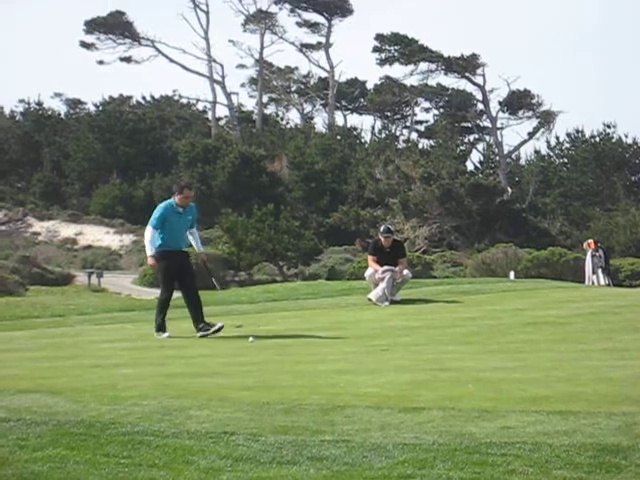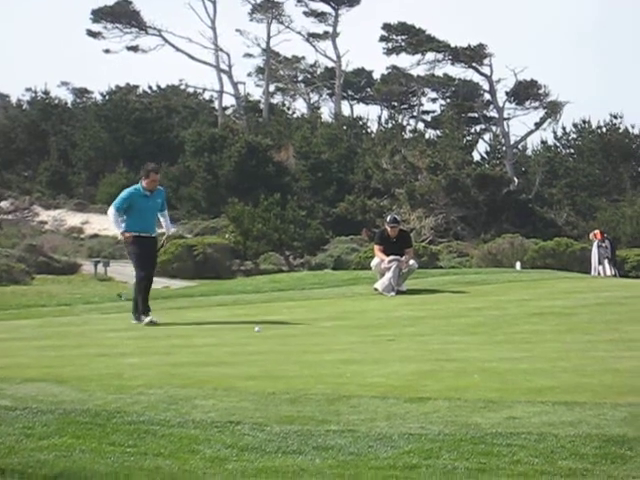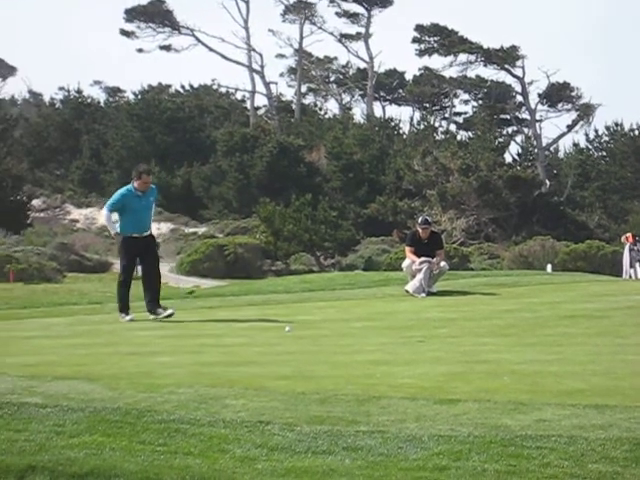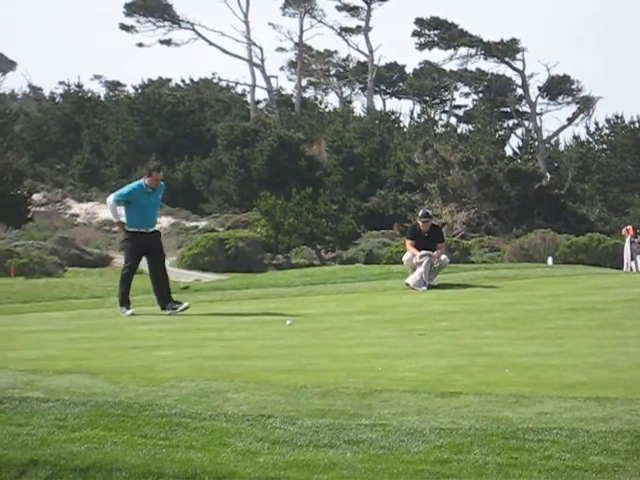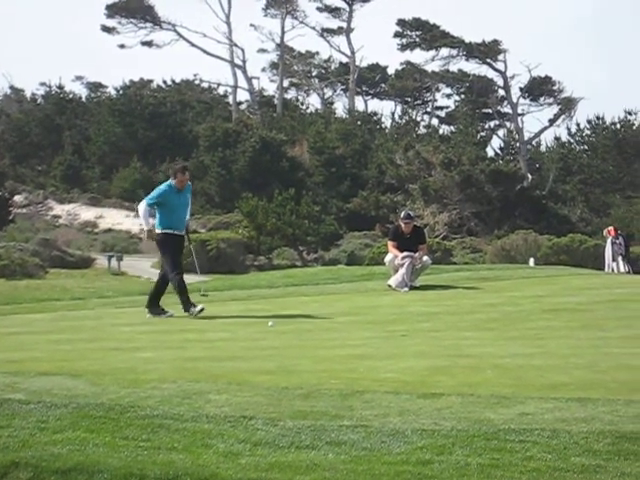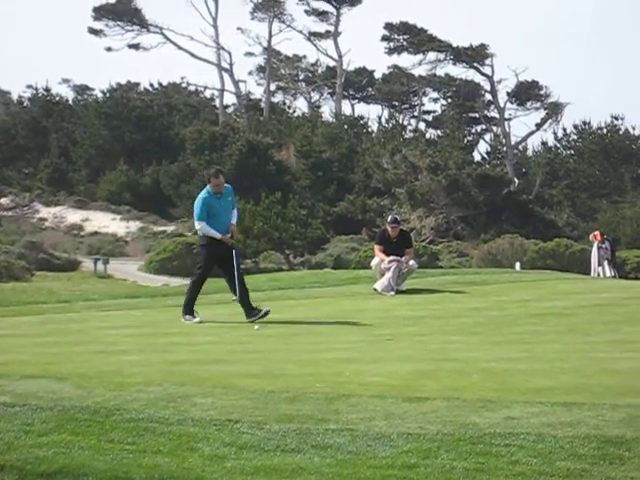
dt=0.7s
person 1, frame 1
left shoulder: (191, 208)
right shoulder: (163, 209)
right elbow: (149, 233)
left wrist: (199, 250)
right wrist: (150, 255)
left hip: (181, 253)
right hip: (164, 254)
left knee: (191, 289)
right knee: (167, 291)
left ankle: (201, 325)
right ankle: (159, 327)
person 1, frame 2
left shoulder: (161, 192)
right shoulder: (130, 194)
left elbow: (163, 213)
right elbow: (112, 212)
left wrist: (168, 230)
right wrist: (122, 231)
left hip: (151, 239)
right hip: (135, 239)
left knee: (148, 275)
right knee: (142, 273)
left ankle: (139, 312)
right ankle: (142, 312)
person 1, frame 3
left shoulder: (153, 190)
right shoulder: (123, 195)
right elbow: (106, 211)
right wrist: (114, 232)
left hip: (147, 237)
right hip: (128, 240)
left knee: (153, 271)
right knee: (126, 276)
left ankle: (154, 307)
right ankle: (124, 310)
person 1, frame 4
left shoulder: (161, 187)
right shoulder: (133, 190)
right elbow: (111, 200)
right wrist: (117, 220)
left hip: (152, 234)
right hip: (134, 235)
left knee: (159, 268)
right knee: (129, 270)
left ankle: (167, 303)
right ankle: (124, 304)
person 1, frame 5
left shoulder: (188, 187)
right shoulder: (163, 191)
right elbow: (142, 206)
right wrist: (148, 228)
left hip: (180, 235)
right hip: (165, 236)
left knee: (167, 272)
right knee: (175, 271)
left ankle: (153, 306)
right ankle: (188, 306)
person 1, frame 6
left shoulder: (228, 190)
right shoulder: (203, 199)
right elbow: (200, 225)
left wrist: (233, 223)
right wrist: (220, 236)
left hip: (227, 241)
right hip: (209, 241)
left knee: (235, 275)
right knee: (200, 276)
left ankle: (250, 310)
right ankle: (187, 312)
